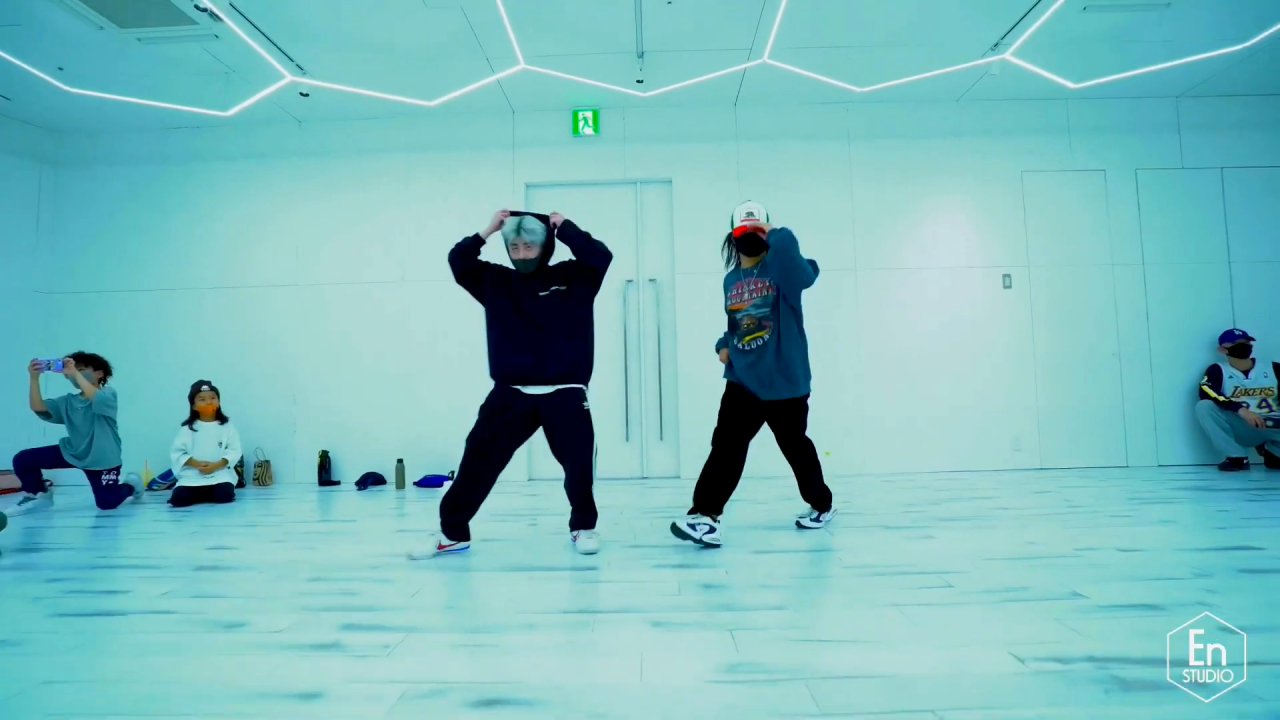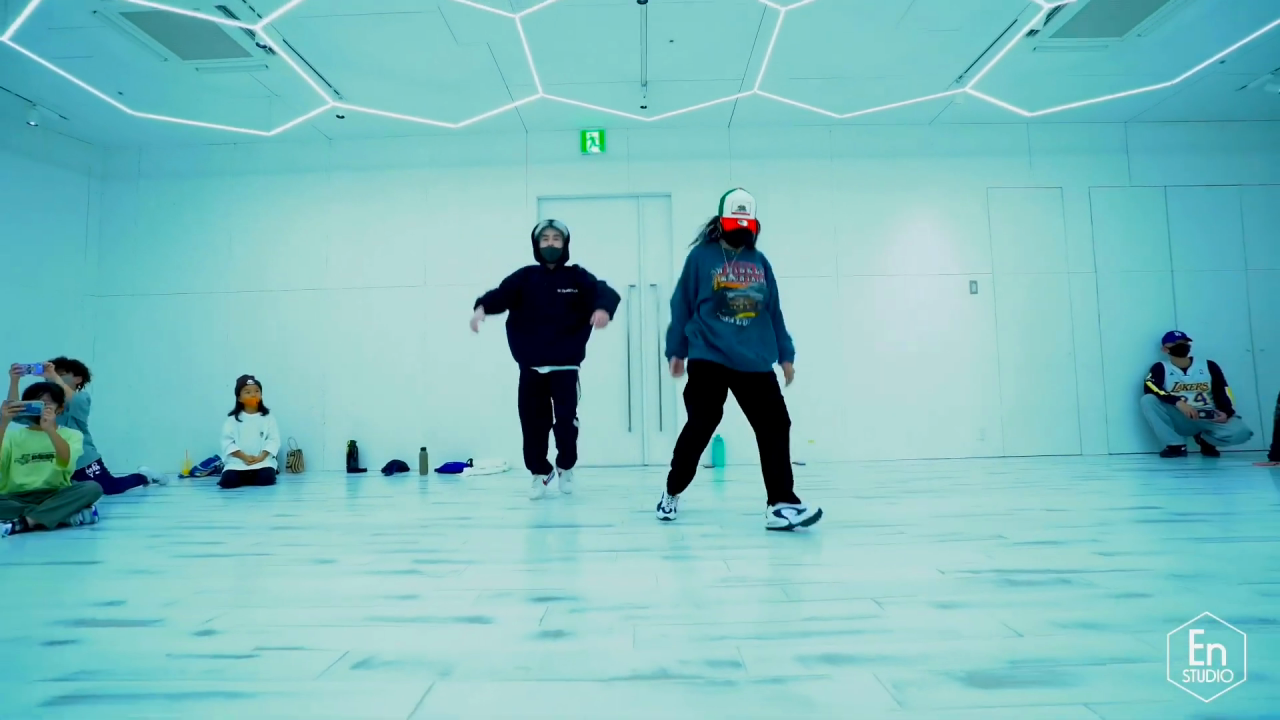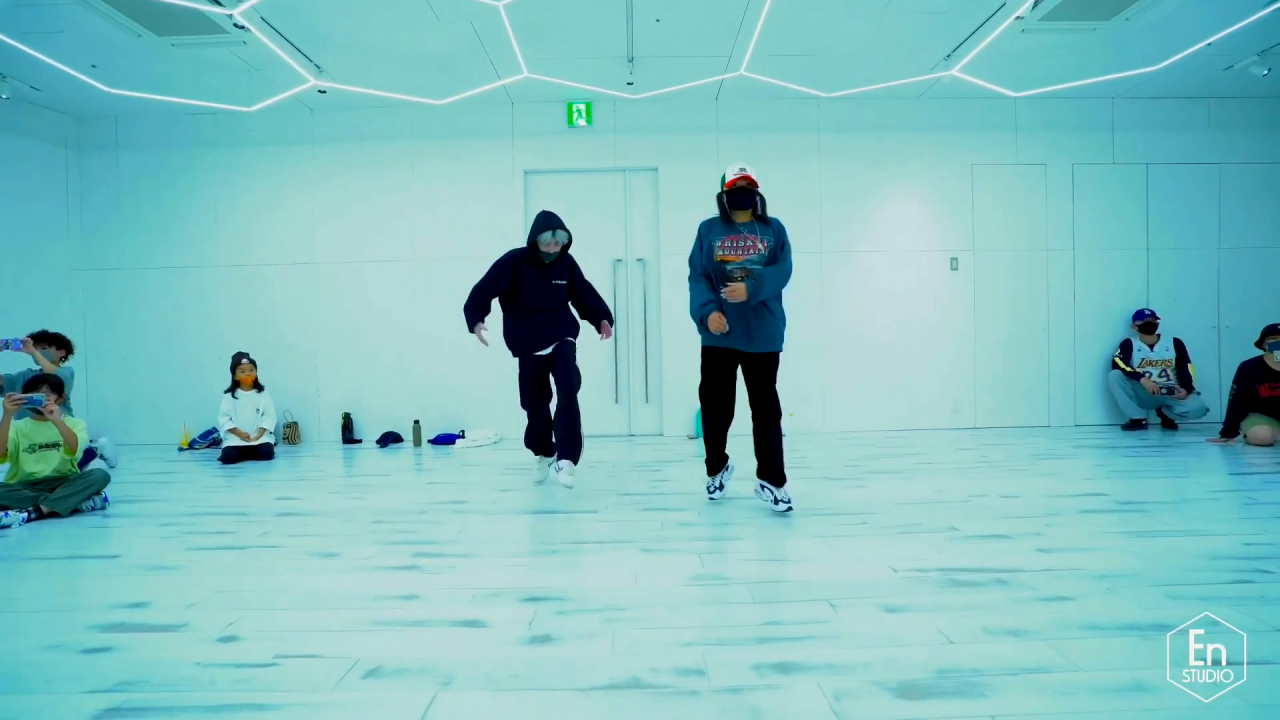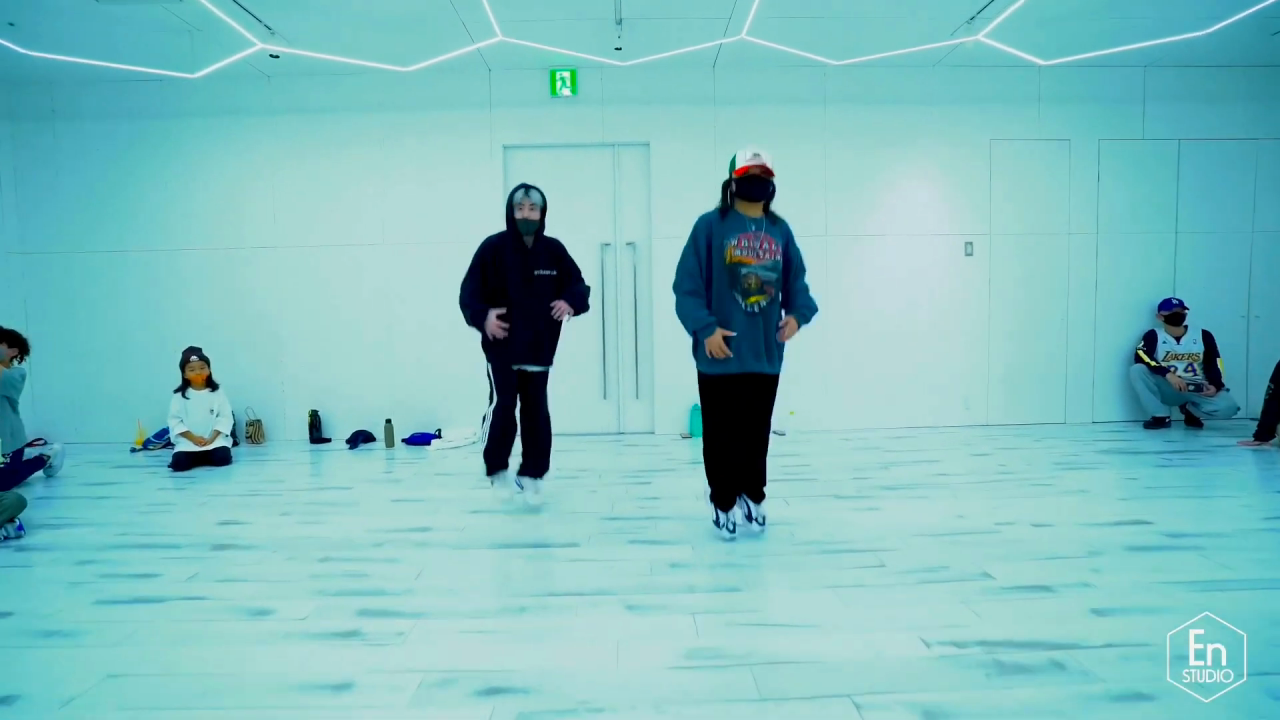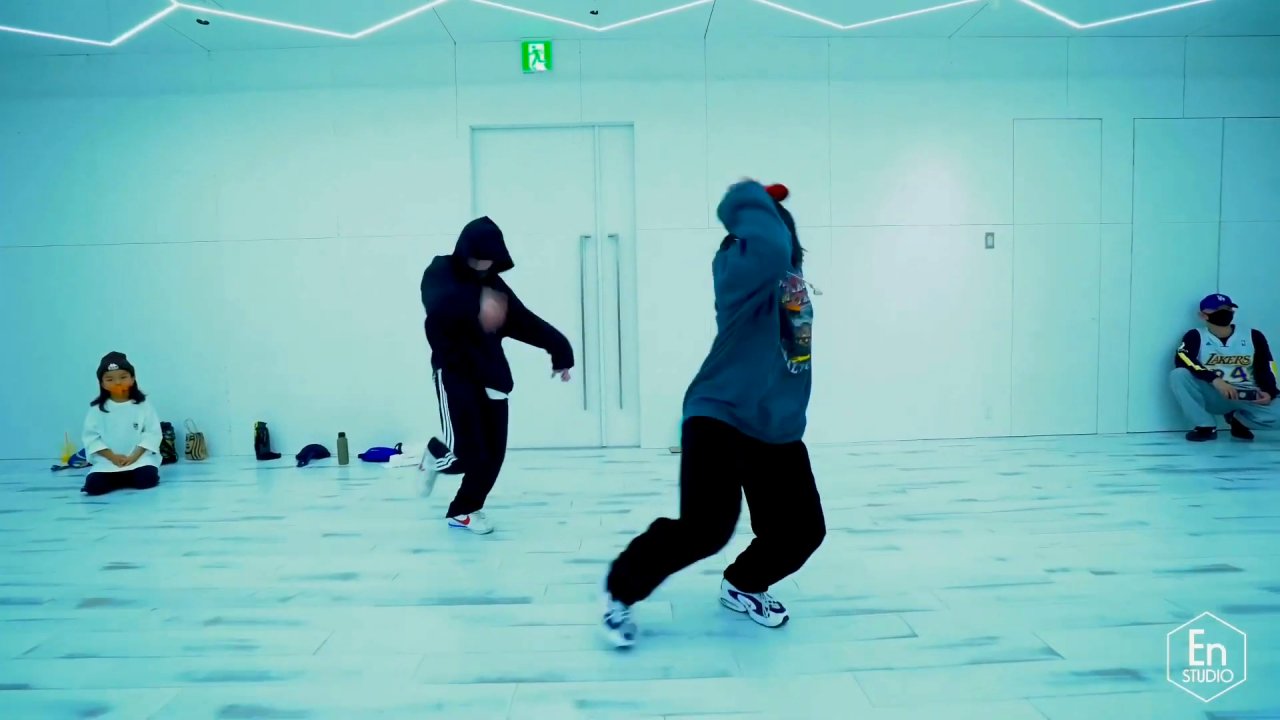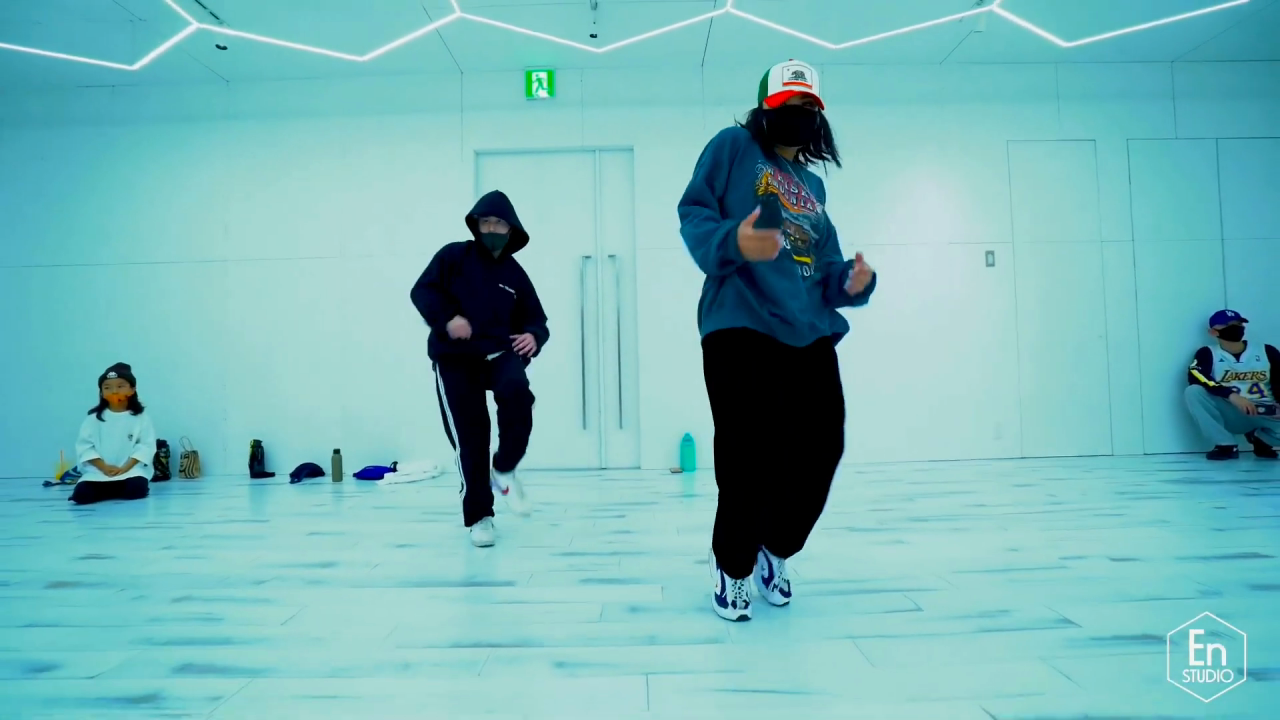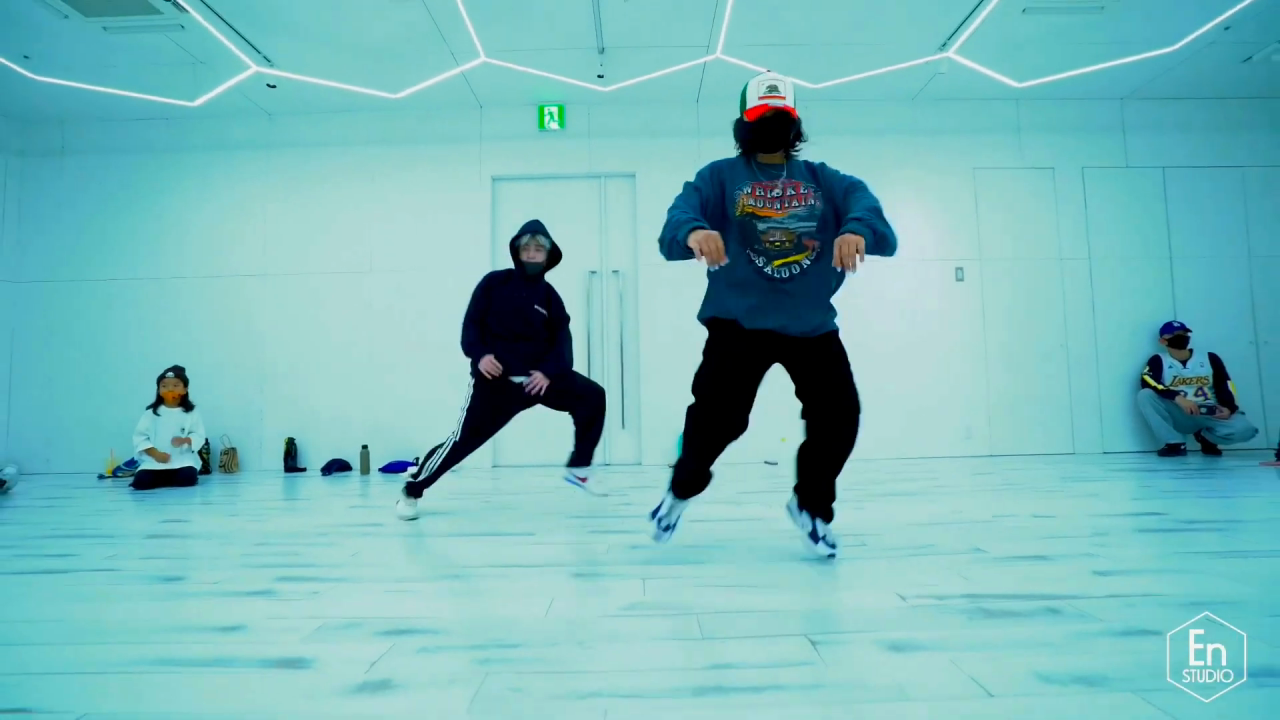
dt=0.7s
person 1, frame 1
left shoulder: (779, 263)
right shoulder: (732, 280)
left elbow: (803, 275)
left wrist: (777, 237)
right wrist: (725, 346)
left hip: (783, 379)
right hip: (742, 379)
left knee: (795, 445)
right knee: (727, 443)
left ankle: (821, 505)
right ankle: (704, 518)
person 1, frame 2
left shoulder: (759, 261)
right shoulder: (700, 255)
left elbow: (772, 310)
right elbow: (682, 304)
left wrist: (786, 355)
right wrist: (677, 349)
left hip: (755, 361)
right hip: (709, 356)
left knee: (775, 426)
right knee: (701, 424)
left ankle: (781, 504)
right ankle: (673, 492)
person 1, frame 3
left shoulder: (774, 230)
right shoulder: (709, 230)
left elbow: (781, 272)
right elbow: (697, 278)
left wrist: (750, 289)
right wrist: (707, 311)
left hip: (763, 335)
right hip: (720, 335)
left knee: (766, 408)
right knee: (716, 405)
left ankle: (772, 482)
right ankle: (717, 470)
person 1, frame 4
left shoulder: (780, 230)
right shoulder: (710, 226)
left elbow: (795, 280)
right elbow: (687, 285)
left wrist: (797, 314)
right wrist: (705, 328)
left hip: (764, 353)
right hip: (723, 352)
left knee: (757, 433)
right knee: (723, 433)
left ankle: (751, 495)
right ankle: (723, 502)
person 1, frame 5
left shoulder: (781, 266)
right shoulder: (741, 256)
right elbow: (774, 241)
right wrist: (753, 199)
left hip: (778, 426)
right hip: (720, 415)
left knee: (799, 531)
right knee: (705, 526)
left ankle: (744, 585)
right ankle: (623, 588)
person 1, frame 6
left shoulder: (813, 185)
right shoulder: (732, 147)
left elbow: (823, 265)
right elbow: (695, 216)
left wrist: (853, 280)
right wrist: (731, 241)
left hip: (810, 334)
right hip: (742, 327)
left knee: (818, 450)
right knee: (751, 459)
left ankle: (775, 551)
right ankle: (733, 568)
person 1, frame 7
left shoulder: (819, 177)
right shoulder: (721, 176)
left elbow: (862, 207)
right elbow: (680, 217)
left wrist: (858, 231)
right wrist: (692, 234)
left hip: (808, 322)
right hip: (738, 322)
left knee: (836, 415)
right knee: (716, 417)
left ankle: (810, 505)
right ankle: (683, 488)
person 2, frame 1
left shoulder: (571, 279)
right shoulder: (496, 281)
left elbow: (599, 257)
right elbow: (458, 263)
left wrist: (563, 229)
right wrist: (485, 233)
left hip: (563, 390)
right hip: (511, 391)
left knee: (579, 458)
right knee: (479, 457)
left ankle: (583, 526)
right ankle: (453, 532)
person 2, frame 2
left shoulder: (577, 277)
right shoulder: (525, 277)
left elbow: (606, 293)
right elbow: (501, 296)
left wrist: (604, 308)
right wrist: (482, 308)
left hip: (565, 364)
right hip: (532, 365)
left knee: (565, 421)
right knee: (533, 422)
left ankle: (565, 467)
right ankle: (541, 472)
person 2, frame 3
left shoulder: (566, 263)
right shoulder: (513, 261)
left elbow: (583, 293)
right elbow: (483, 291)
left wrist: (602, 317)
right wrist: (476, 320)
left hip: (562, 340)
right hip: (528, 345)
left knee: (568, 389)
right knee: (534, 402)
left ankle: (566, 459)
right ankle: (544, 453)
person 2, frame 4
left shoulder: (554, 250)
right shoulder: (493, 247)
left elbow: (578, 288)
right elbow: (470, 290)
left wrist: (571, 302)
right wrist: (482, 316)
left hip: (538, 351)
right hip: (502, 349)
left knee: (537, 415)
right knee: (502, 410)
left ankle: (531, 475)
right ankle: (497, 469)
person 2, frame 5
left shoulder: (497, 286)
right shoulder: (441, 272)
left elbow: (526, 323)
right elbow: (440, 299)
left wrist: (561, 351)
right wrist: (477, 304)
left hip: (490, 377)
right hip: (454, 371)
left knee: (492, 455)
right knee: (461, 455)
left ankle: (463, 510)
right ankle: (436, 456)
person 2, frame 6
left shoulder: (515, 273)
right shoulder: (454, 256)
left elbow: (534, 317)
right elbow: (423, 292)
left wrist: (534, 335)
right wrist: (446, 318)
left hip: (500, 355)
right hip: (455, 361)
left knee: (516, 394)
right knee: (469, 441)
left ankle: (504, 470)
right ankle: (478, 517)
person 2, frame 7
left shoulder: (550, 296)
right shoulder: (493, 284)
left elbow: (562, 343)
right elbow: (472, 327)
left wrist: (548, 371)
right wrist: (481, 354)
left hip: (541, 377)
right hip: (498, 379)
left knee: (592, 397)
right knee: (465, 437)
left ankle: (578, 468)
right ankle: (413, 491)
